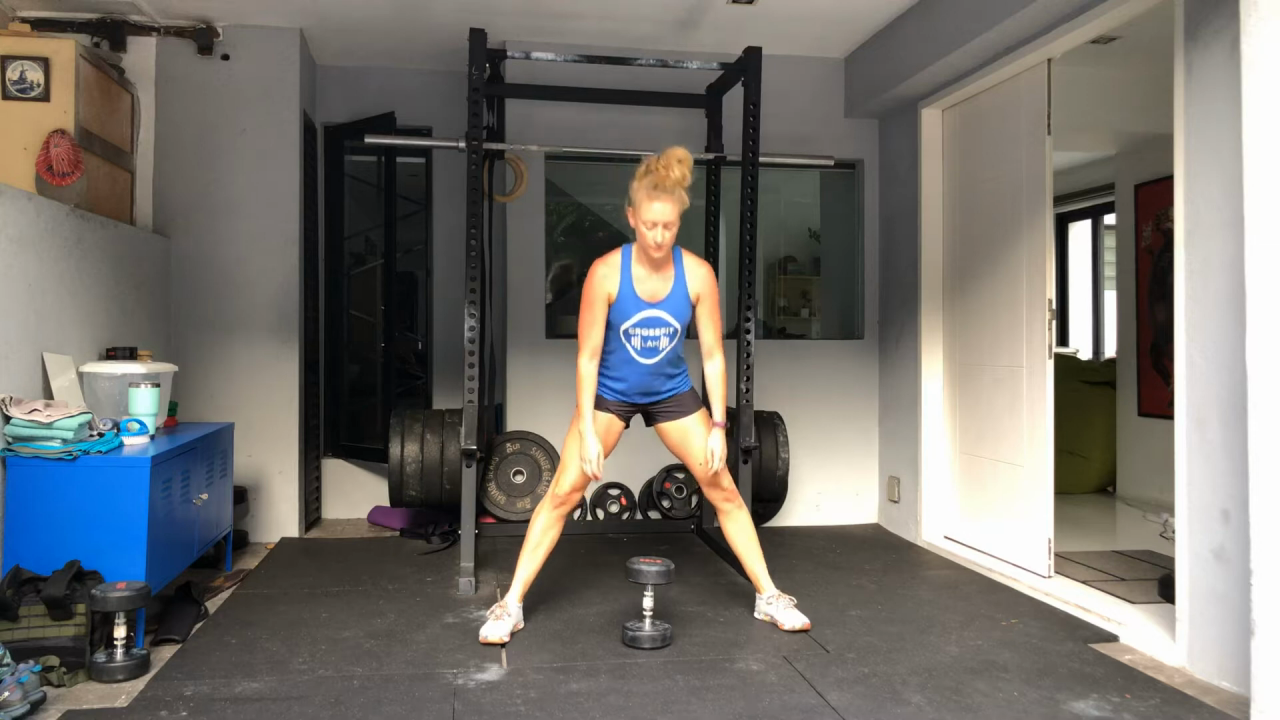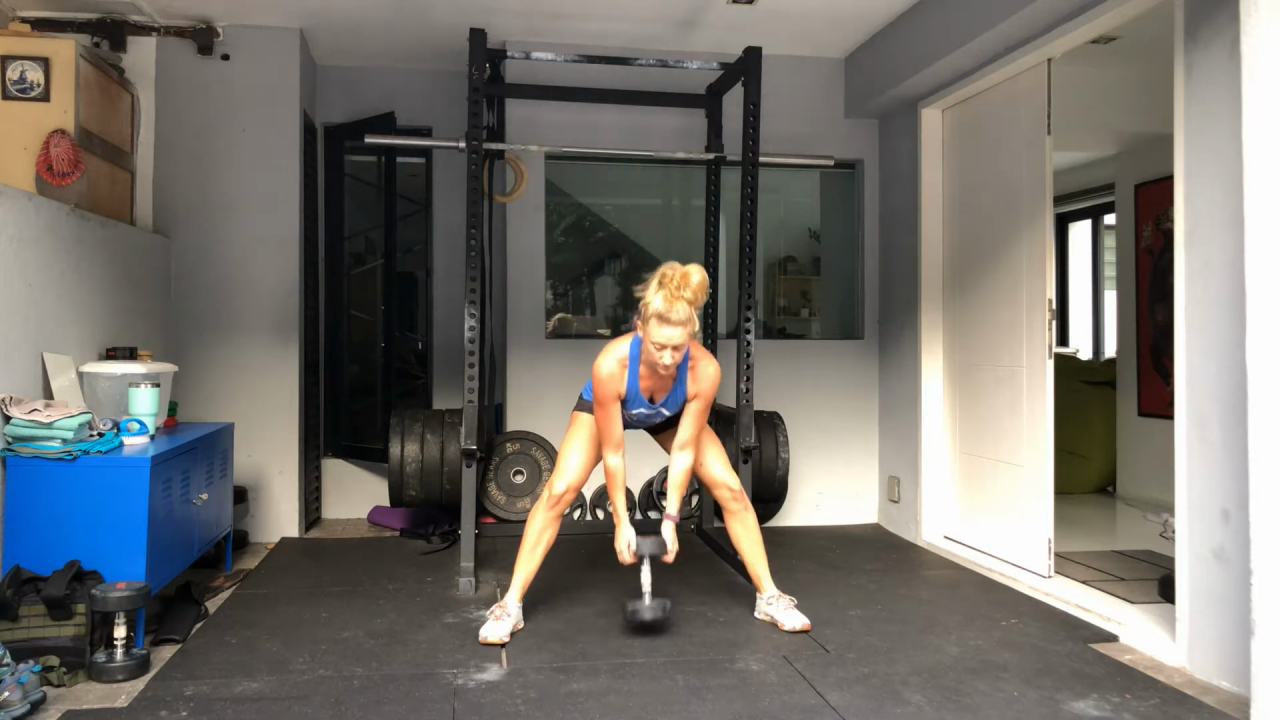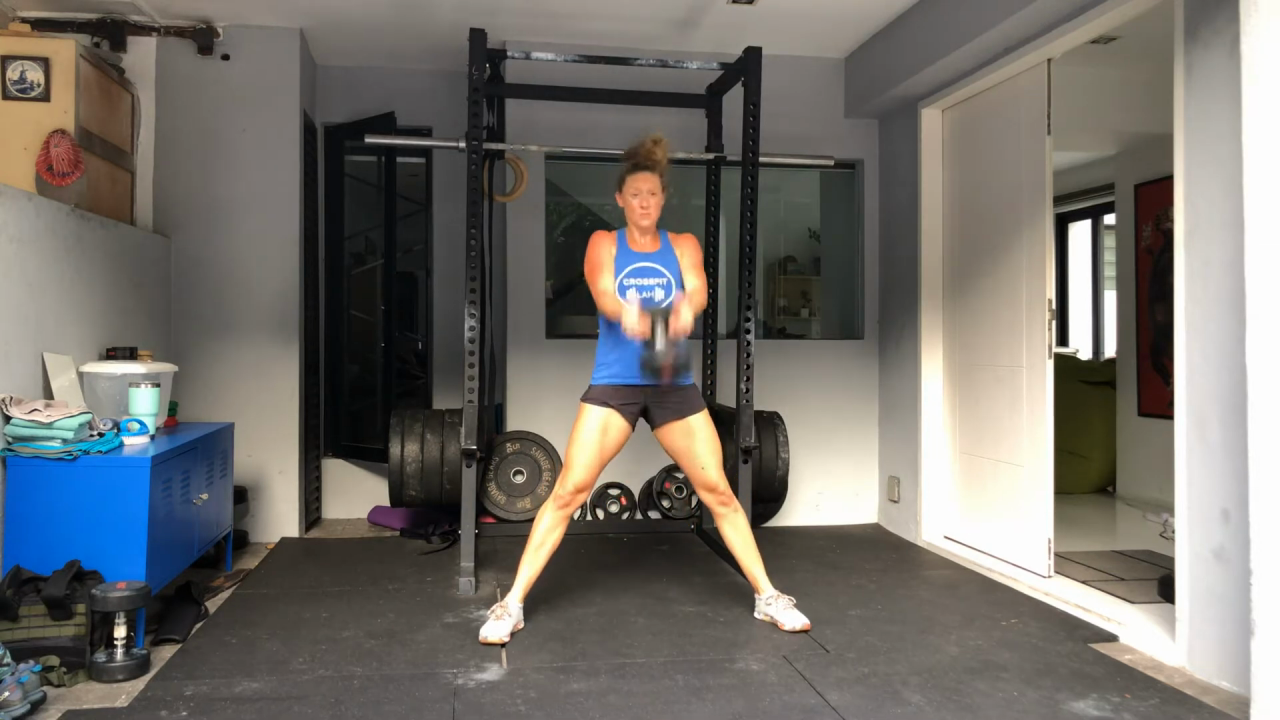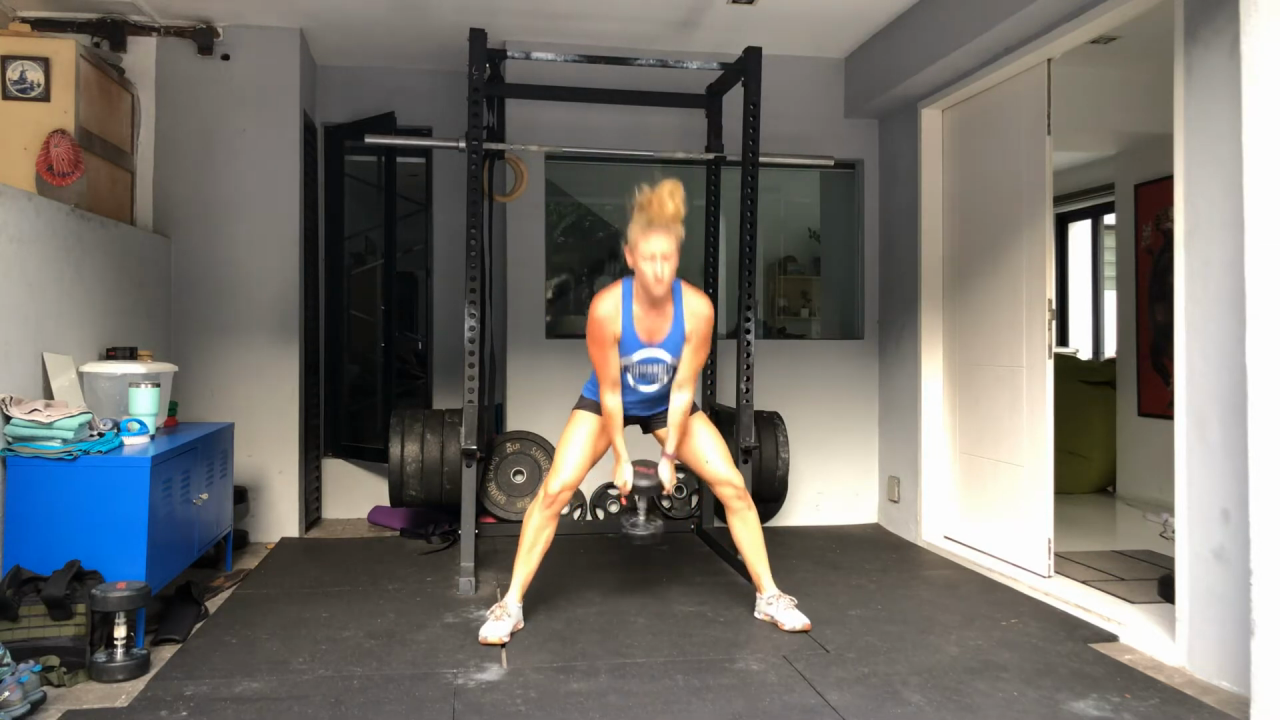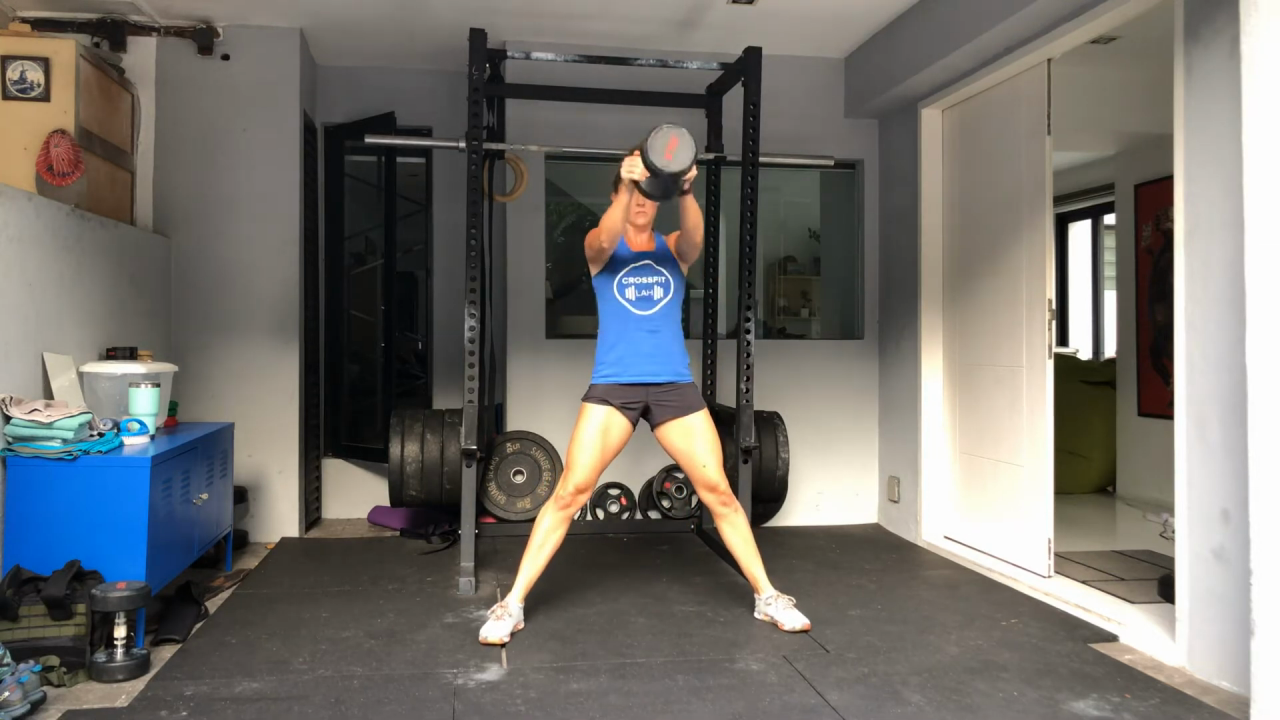
dt=1s
person 1, frame 1
left shoulder: (698, 273)
right shoulder: (606, 272)
left elbow: (713, 355)
right elbow: (588, 357)
left wrist: (718, 426)
right wrist: (587, 432)
left hip: (672, 394)
right hip: (610, 395)
left knee: (722, 488)
right knee: (563, 492)
left ankle: (769, 596)
right ankle: (511, 604)
person 1, frame 2
left shoulder: (705, 370)
right shoulder: (611, 363)
left elbow: (684, 449)
right elbow: (613, 452)
left wrist: (671, 519)
right wrist: (622, 522)
left hip: (671, 416)
right hip: (603, 408)
left knee: (730, 489)
right knee: (559, 491)
left ankle: (768, 597)
right ankle: (510, 605)
person 1, frame 3
left shoulder: (683, 246)
right shoulder: (604, 244)
left elbow: (700, 292)
right elbow: (602, 295)
left wrist: (686, 306)
right wrist: (624, 309)
left hip: (673, 385)
right hip: (613, 385)
left knee: (719, 493)
right knee: (567, 493)
left ankle: (767, 596)
right ankle: (512, 603)
person 1, frame 4
left shoulder: (697, 308)
right shoulder: (607, 307)
left elbow: (684, 386)
right elbow: (610, 389)
left wrist: (670, 453)
right wrist: (621, 456)
left hip: (667, 405)
right hip: (605, 403)
left knee: (732, 485)
right knee: (555, 489)
left ankle: (769, 595)
right ankle: (511, 604)
person 1, frame 5
left shoulder: (673, 248)
right shoulder: (602, 247)
left elbow: (695, 238)
right elbow: (604, 240)
left wrist: (685, 192)
right wrist: (625, 187)
left hip: (674, 385)
right hip: (614, 385)
left knee: (718, 491)
right knee: (569, 492)
left ankle: (767, 596)
right ankle: (512, 604)
